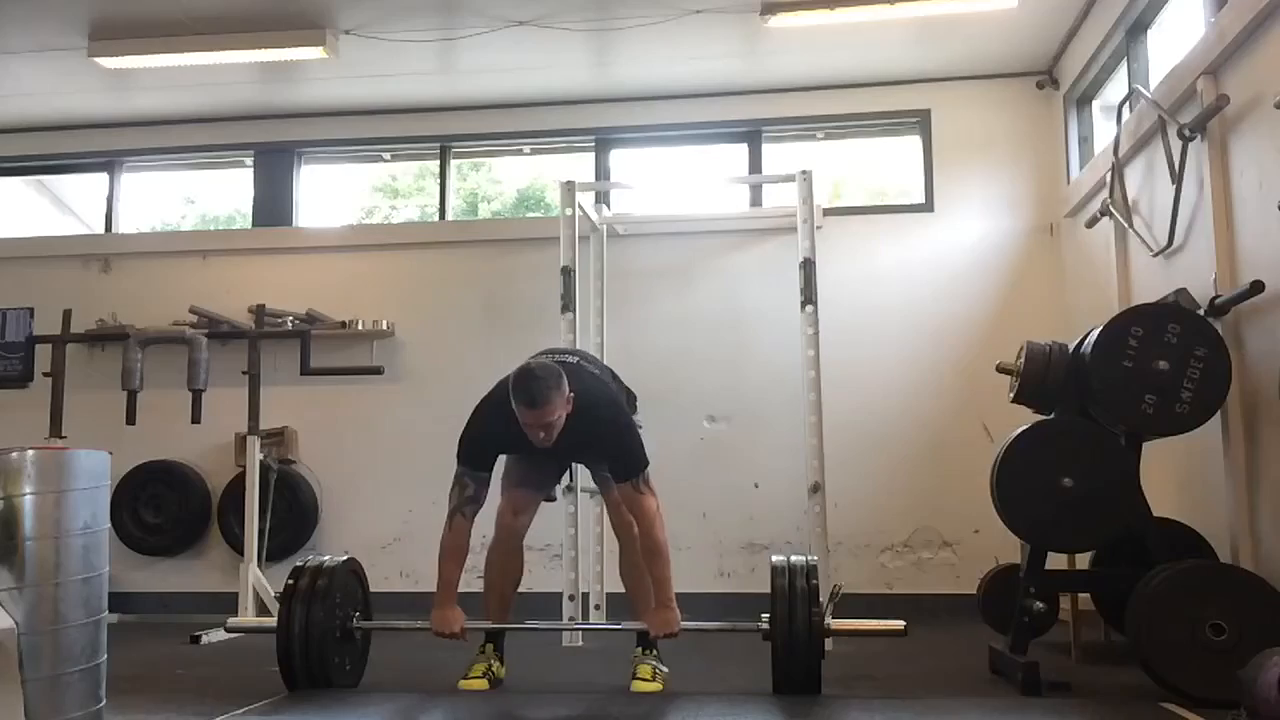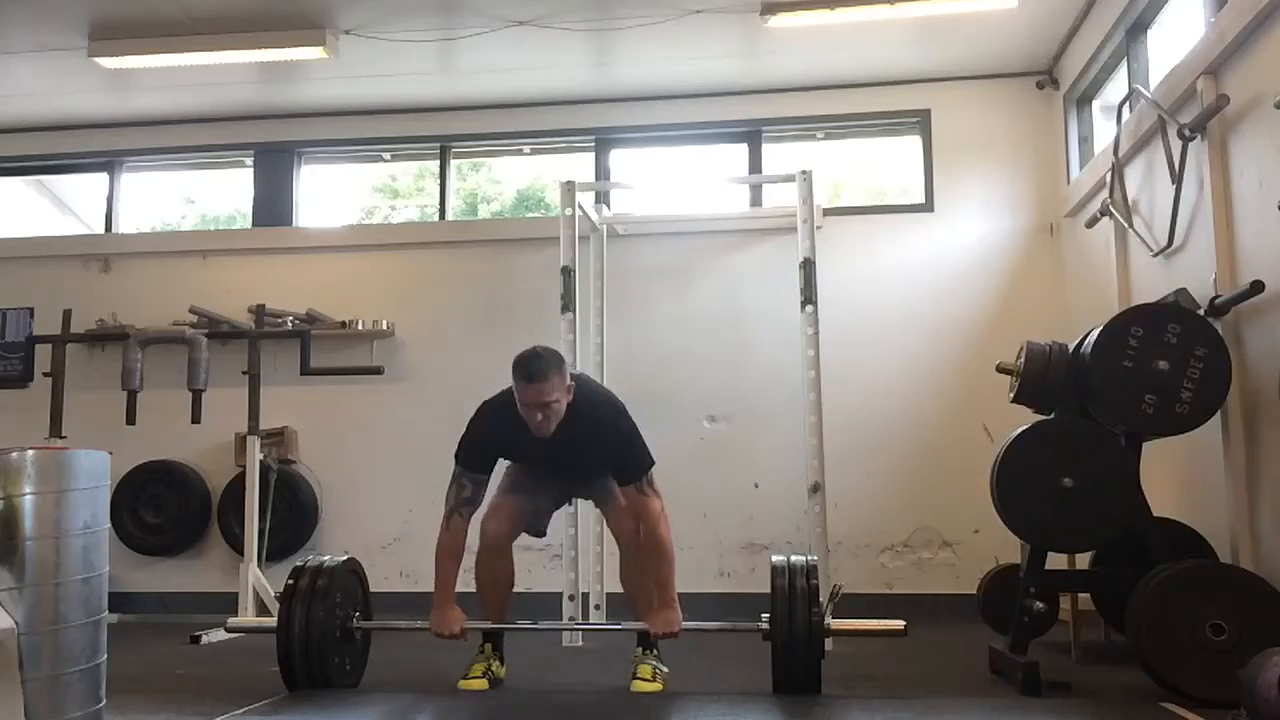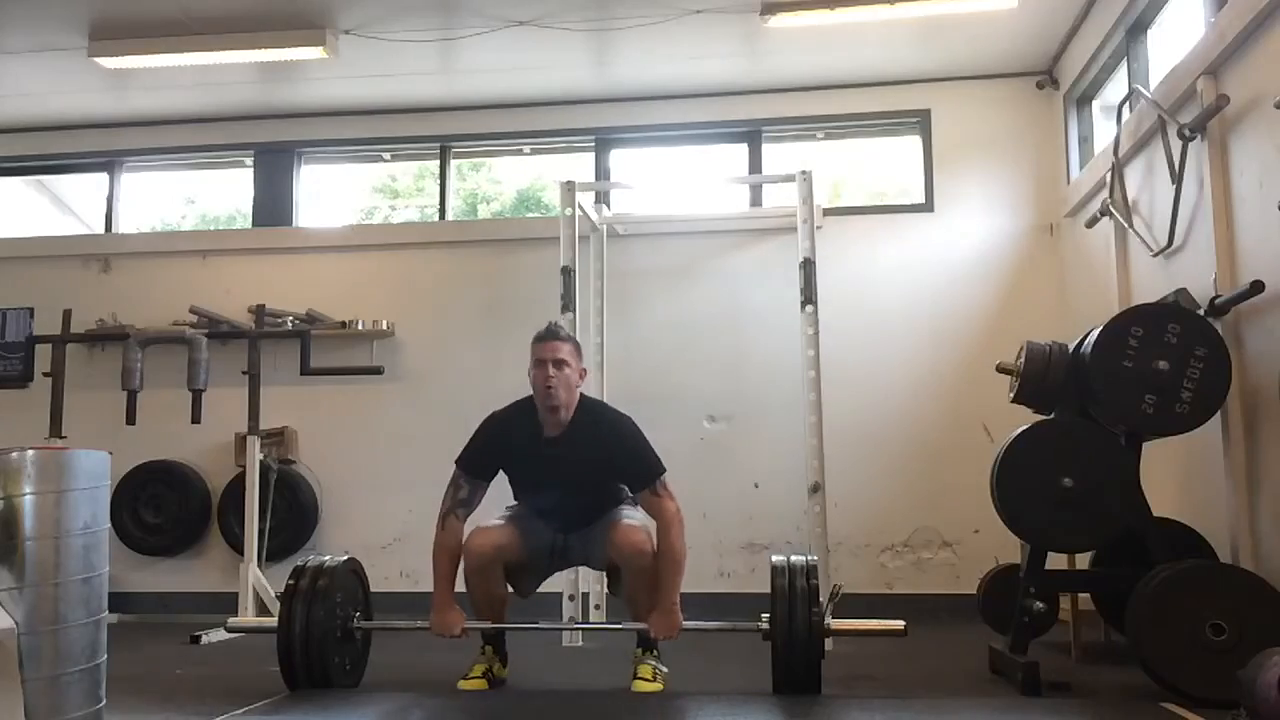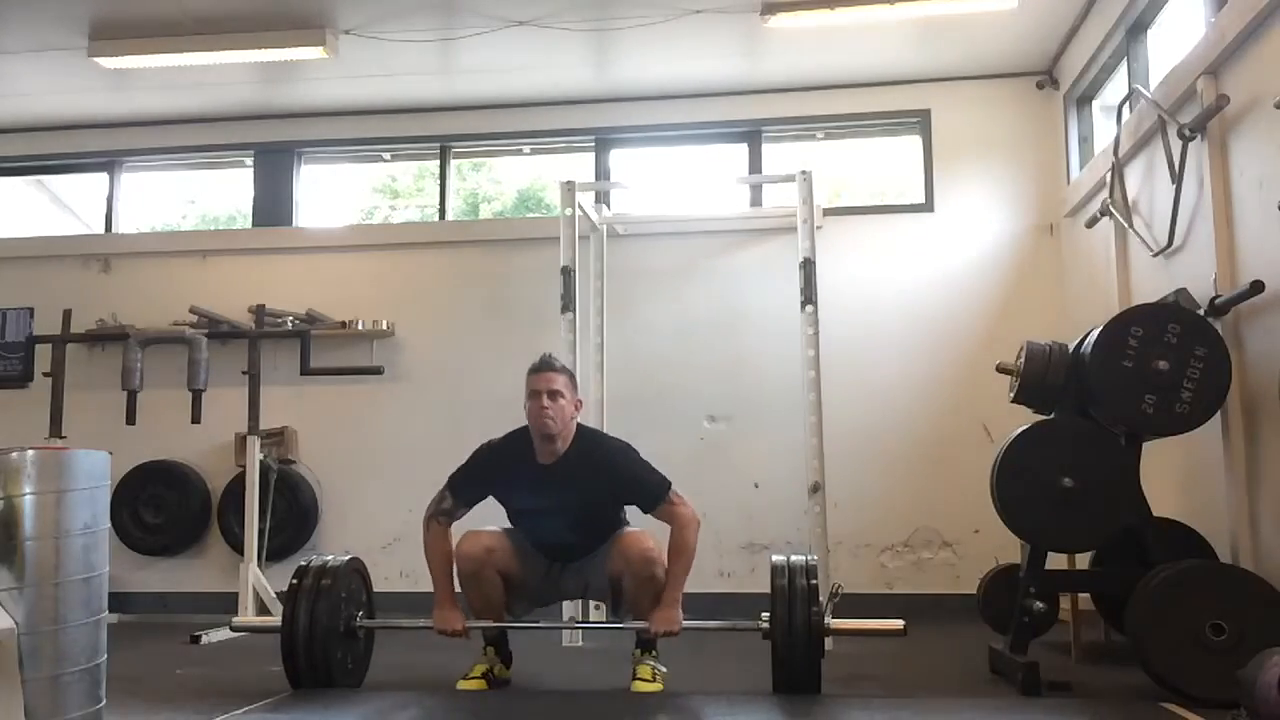
dt=0.4s
person 1, frame 1
left shoulder: (607, 411)
right shoulder: (490, 416)
left elbow: (646, 513)
right elbow: (462, 512)
left wrist: (665, 605)
right wrist: (445, 603)
left hip: (600, 436)
left knee: (628, 525)
right knee: (509, 526)
left ankle: (647, 651)
right ankle: (492, 649)
person 1, frame 2
left shoulder: (606, 415)
right shoulder: (492, 419)
left elbow: (651, 512)
right elbow: (458, 512)
left wrist: (667, 605)
right wrist: (444, 603)
left hip: (600, 468)
right hip: (534, 467)
left knee: (630, 529)
right knee: (494, 531)
left ankle: (647, 651)
right ankle: (491, 650)
person 1, frame 3
left shoulder: (613, 428)
right shoulder: (502, 427)
left elbow: (668, 513)
right elbow: (453, 511)
left wrist: (668, 608)
right wrist: (443, 604)
left hip: (602, 521)
right hip: (537, 523)
left knee: (637, 544)
right knee: (477, 547)
left ankle: (648, 652)
right ankle: (492, 652)
person 1, frame 4
left shoulder: (610, 455)
right shoulder: (498, 456)
left elbow: (686, 518)
right elbow: (436, 519)
left wrist: (670, 604)
right wrist: (445, 604)
left hip: (600, 558)
right hip: (535, 559)
left knee: (644, 552)
right knee: (471, 551)
left ankle: (646, 654)
right ankle: (495, 655)
